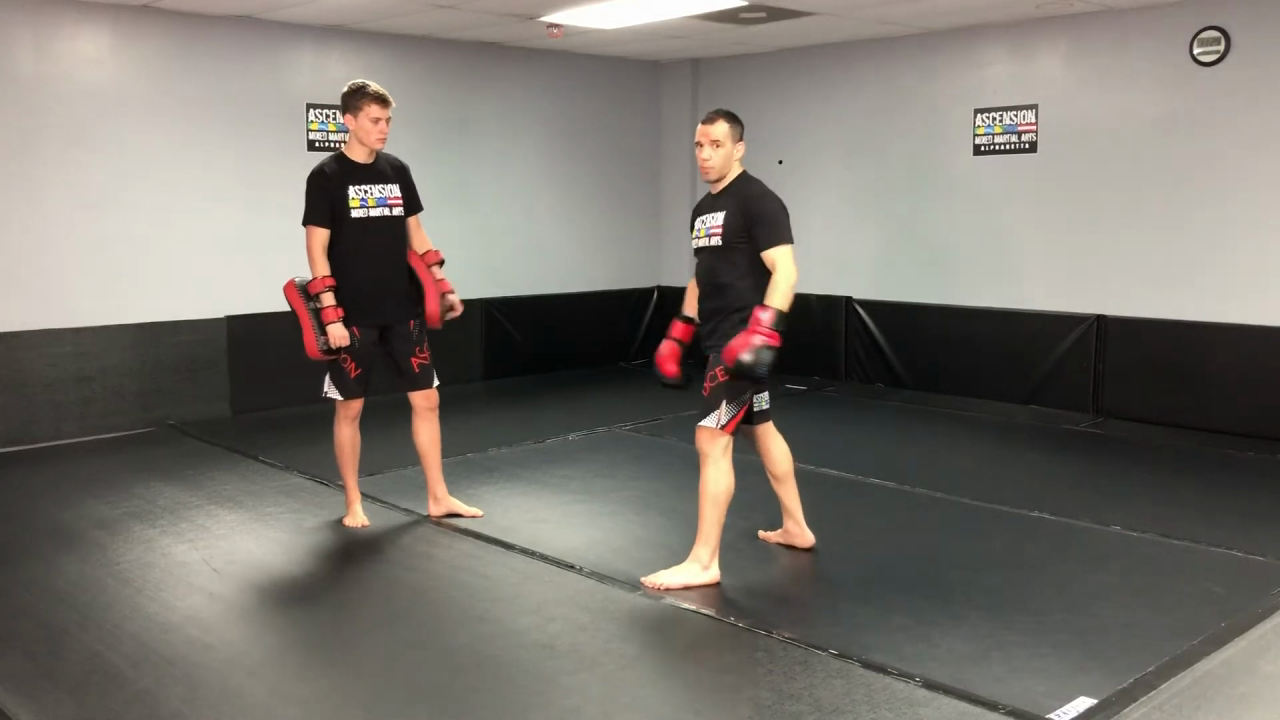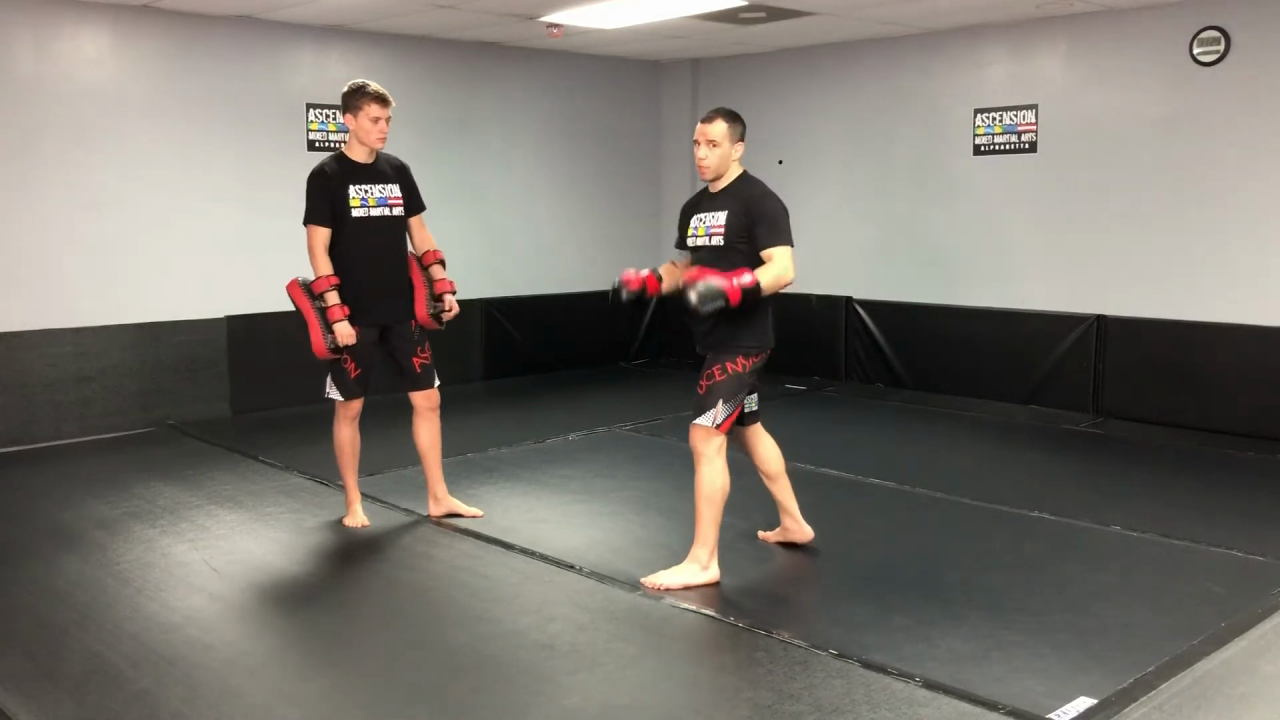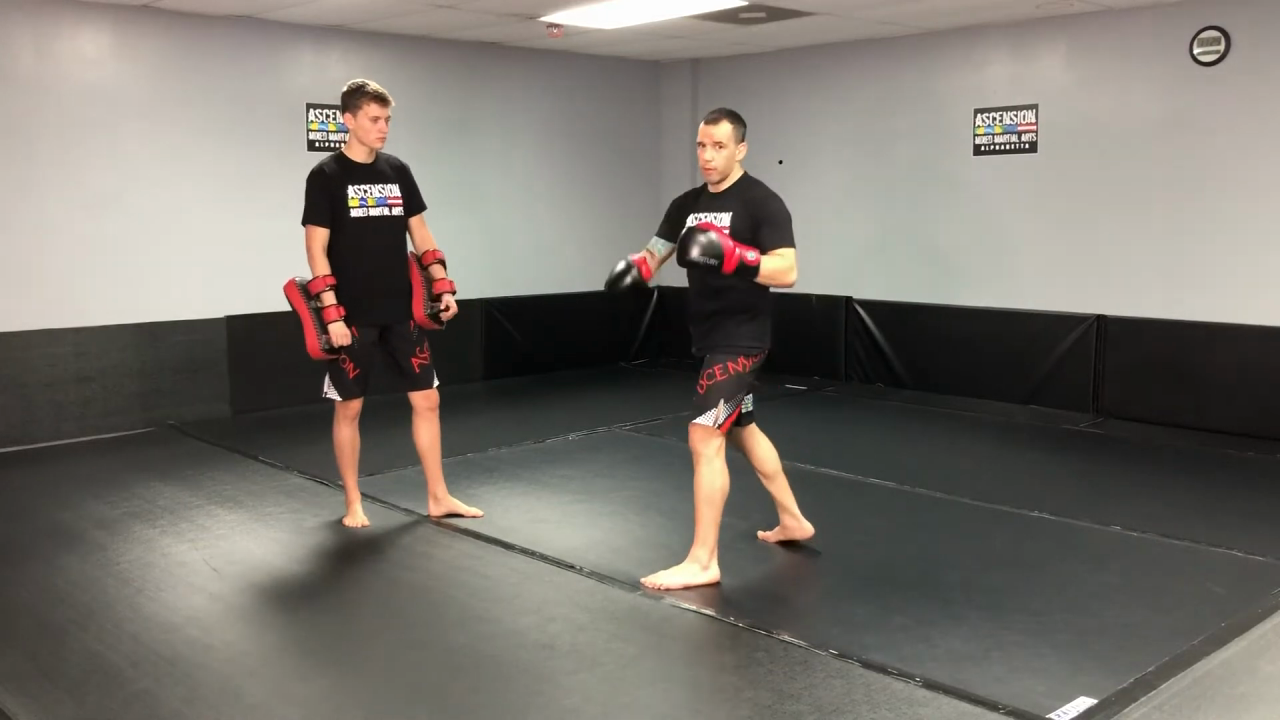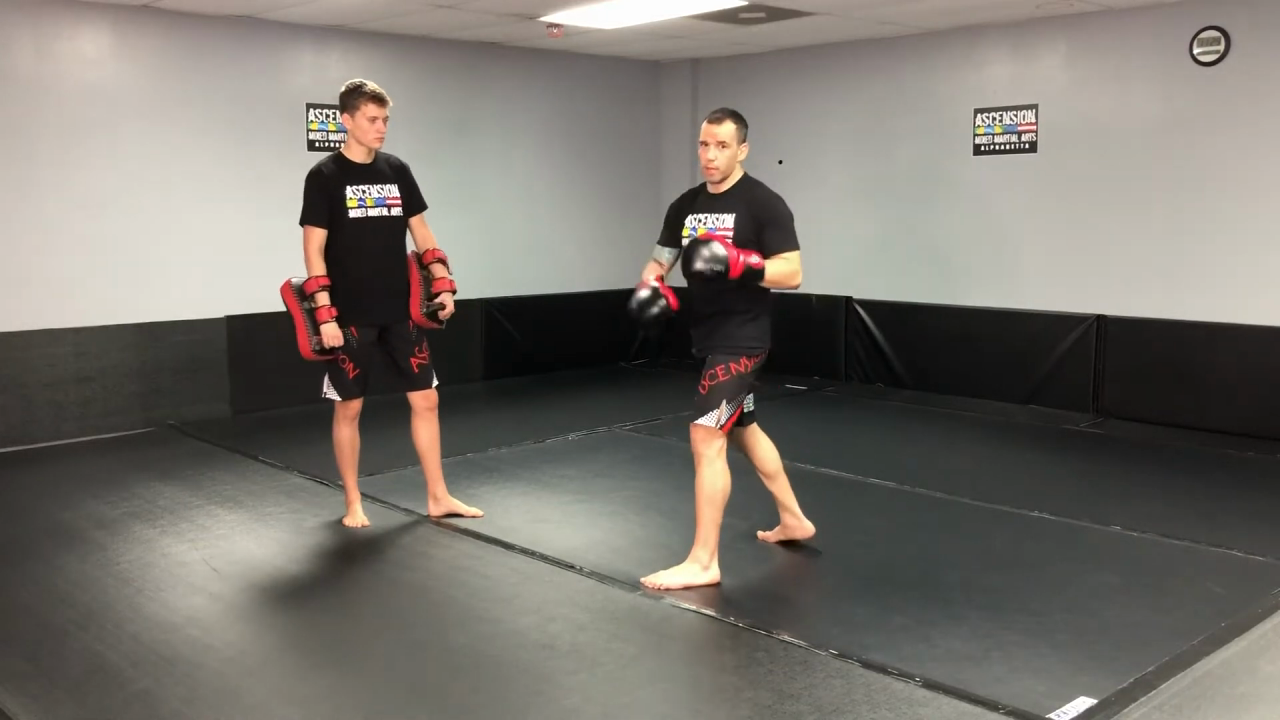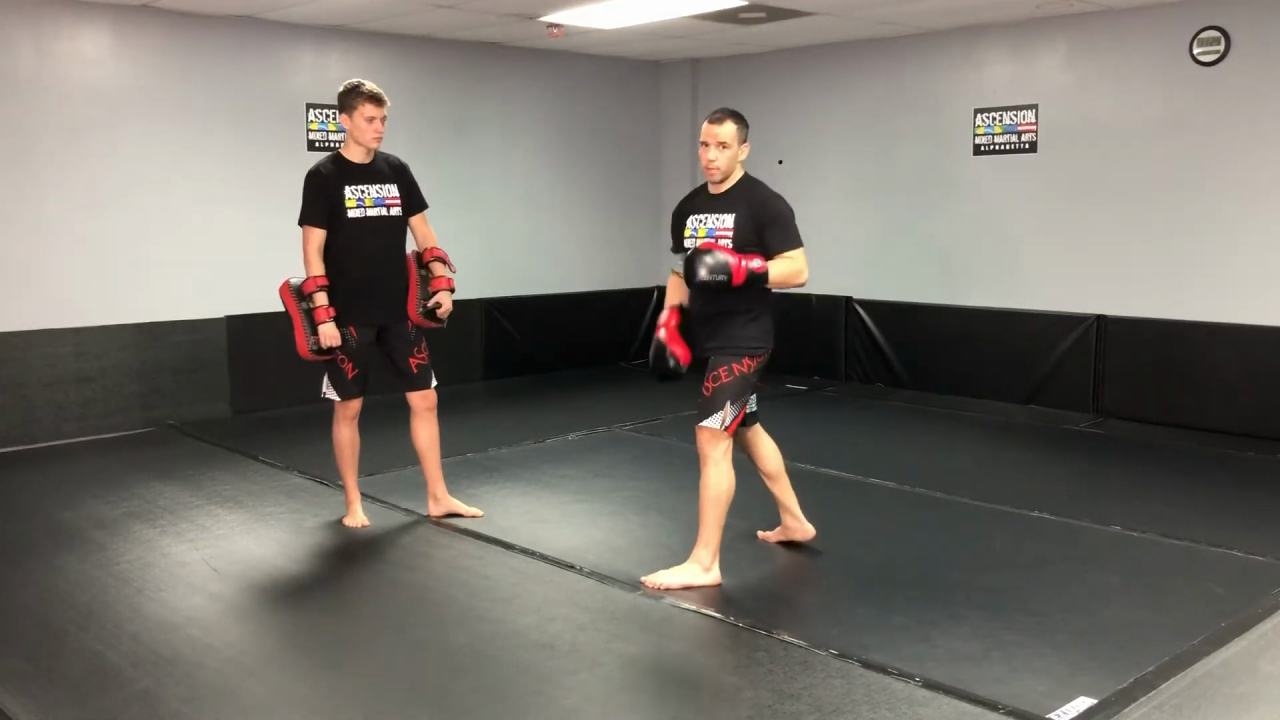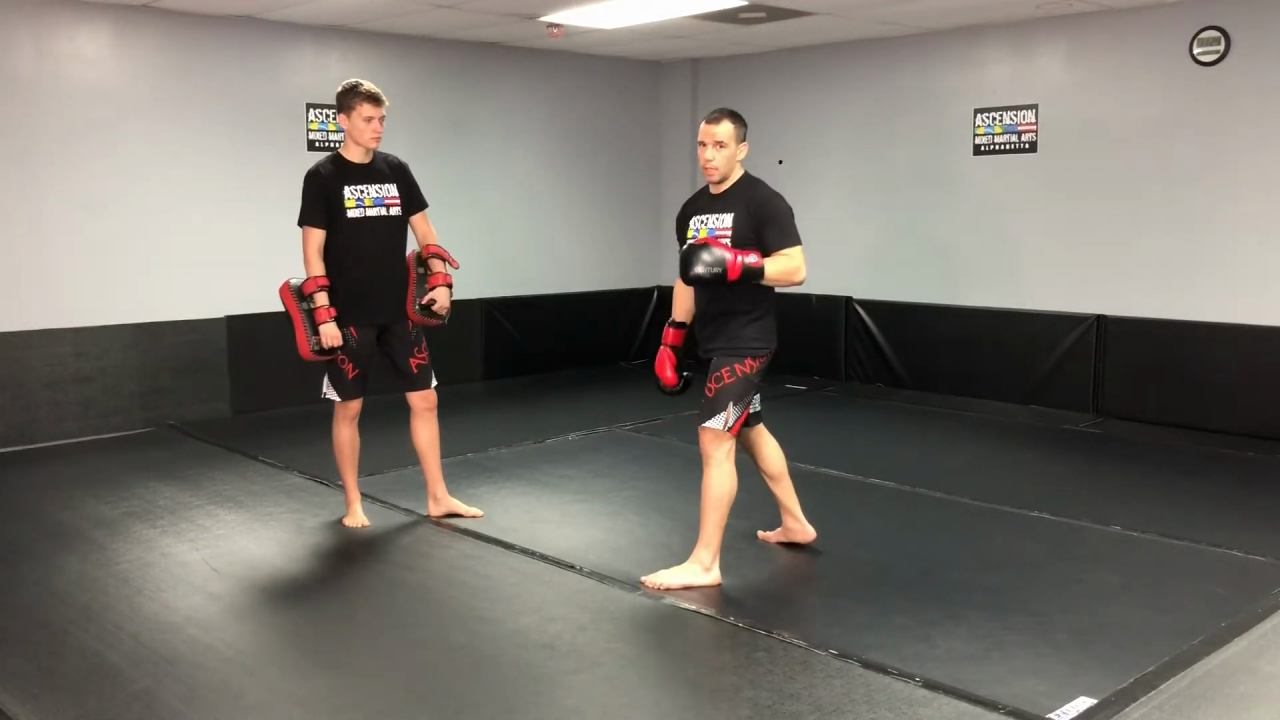
dt=0.2s
person 1, frame 1
left shoulder: (757, 200)
right shoulder: (703, 208)
left elbow: (784, 271)
left wrist: (761, 331)
right wrist: (677, 336)
left hip: (743, 341)
right hip: (721, 339)
left knee: (712, 440)
right knee: (760, 427)
left ankle: (703, 561)
right ankle: (795, 526)
person 1, frame 2
left shoulder: (759, 201)
right shoulder: (694, 206)
left elbow: (783, 269)
right elbow: (681, 268)
left wrist: (731, 287)
right wrist: (647, 281)
left hip: (737, 338)
right hip: (718, 335)
left knee: (706, 438)
right knee: (748, 428)
left ankle: (702, 561)
right ankle: (793, 523)
person 1, frame 3
left shoulder: (762, 202)
right shoulder: (687, 204)
left elbow: (786, 270)
right elbow: (654, 255)
left wrist: (732, 255)
right wrist: (634, 268)
left hip: (739, 339)
right hip: (711, 338)
left knee: (705, 438)
right knee: (743, 429)
left ankle: (702, 561)
right ankle: (792, 520)
person 1, frame 4
left shoulder: (764, 204)
right shoulder: (687, 204)
left elbow: (792, 274)
right elbow: (659, 262)
left wrist: (737, 262)
right wrist: (651, 287)
left hip: (740, 339)
right hip: (708, 338)
left knee: (707, 439)
right knee: (744, 429)
left ankle: (703, 562)
right ankle: (793, 520)
person 1, frame 5
left shoulder: (764, 203)
right shoulder: (688, 207)
left elbow: (797, 271)
right elbow: (679, 275)
left wrist: (739, 269)
right wrist: (668, 324)
left hip: (742, 340)
right hip: (710, 339)
left knee: (711, 440)
right knee: (747, 429)
left ankle: (704, 562)
right ankle: (794, 520)
person 1, frame 6
left shoulder: (763, 201)
right shoulder: (692, 208)
left elbow: (795, 269)
right elbow: (687, 279)
left wrist: (735, 263)
right wrist: (671, 340)
left hip: (745, 341)
right hip: (715, 340)
left knee: (715, 441)
right knee: (751, 430)
left ankle: (704, 563)
right ankle: (795, 523)
person 2, frame 1
left shoulder: (397, 170)
right shoulder: (327, 176)
left elbow: (416, 236)
right elbow: (317, 249)
left wrist: (443, 288)
right wrist: (331, 314)
left hip: (402, 310)
right hip: (353, 315)
left knee: (426, 398)
right knee: (349, 407)
left ankle: (438, 496)
right ankle: (353, 503)
person 2, frame 2
left shoulder: (397, 169)
right shoulder: (327, 176)
left elbow: (419, 234)
right elbow: (318, 247)
left wrist: (442, 287)
right wrist: (335, 311)
left hip: (402, 310)
right hip: (354, 315)
left knee: (427, 398)
right knee: (349, 407)
left ankle: (438, 496)
right ankle: (353, 502)
person 2, frame 3
left shoulder: (397, 169)
right shoulder: (326, 176)
left elbow: (420, 233)
right elbow: (317, 248)
left wrist: (443, 286)
right wrist: (332, 312)
left hip: (402, 310)
right hip: (353, 315)
left knee: (427, 399)
right knee: (349, 407)
left ankle: (438, 497)
right ankle: (353, 503)
person 2, frame 4
left shoulder: (397, 170)
right shoulder: (325, 176)
left elbow: (421, 233)
right elbow: (314, 249)
left wrist: (443, 284)
right wrist: (325, 313)
left hip: (401, 310)
right hip: (351, 315)
left knee: (426, 398)
right knee: (349, 407)
left ankle: (438, 496)
right ankle: (353, 503)
person 2, frame 5
left shoulder: (396, 169)
right shoulder: (324, 176)
left elbow: (422, 231)
right elbow: (313, 249)
left wrist: (442, 283)
right wrist: (323, 314)
left hip: (400, 310)
right hip: (349, 316)
left knee: (425, 399)
right knee: (348, 407)
left ankle: (438, 497)
right ankle: (353, 503)
person 2, frame 6
left shoulder: (396, 169)
right shoulder: (323, 177)
left elbow: (423, 230)
right elbow: (313, 250)
left wrist: (440, 281)
right wrist: (324, 313)
left hip: (399, 311)
right hip: (350, 316)
left knee: (424, 399)
right knee: (348, 407)
left ankle: (438, 497)
right ankle: (353, 503)
